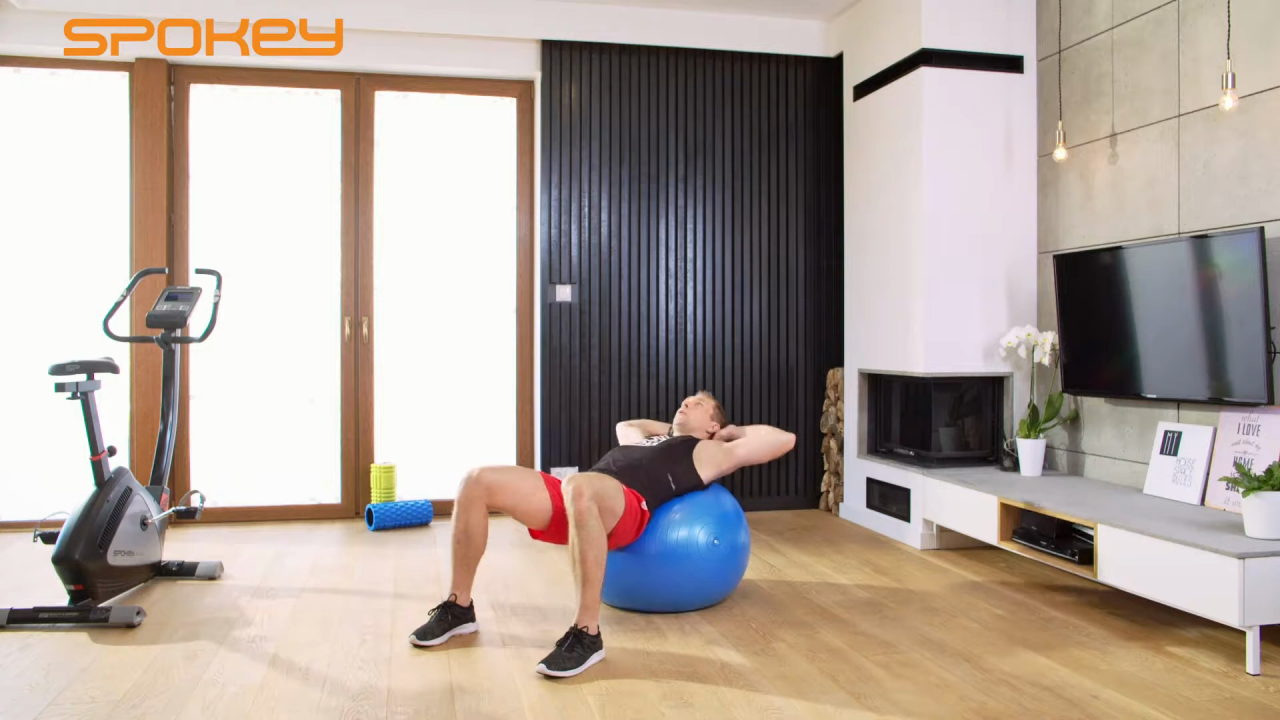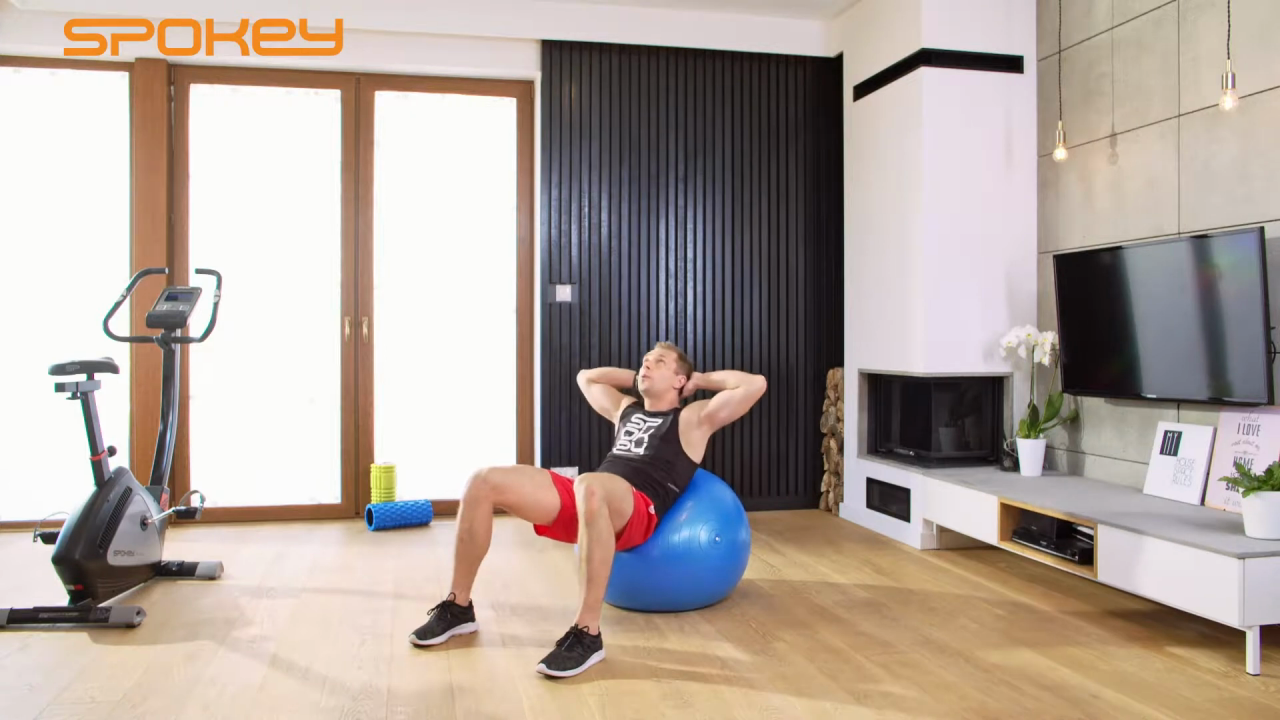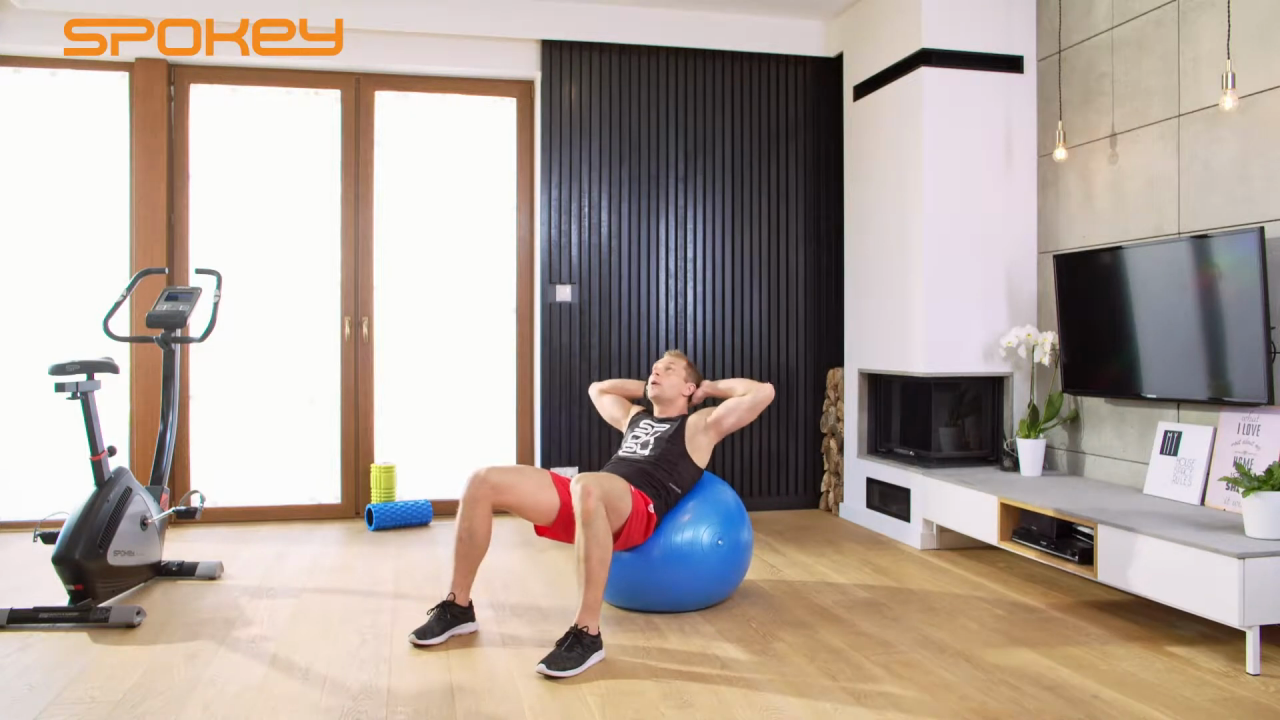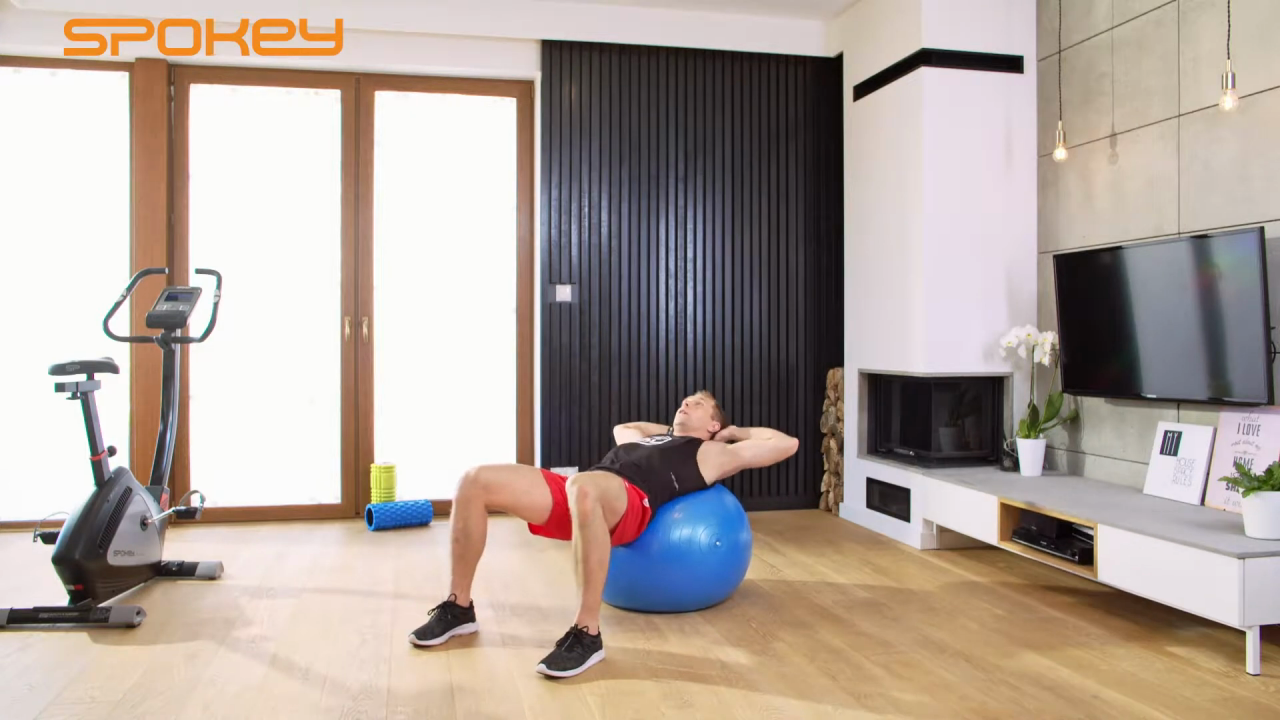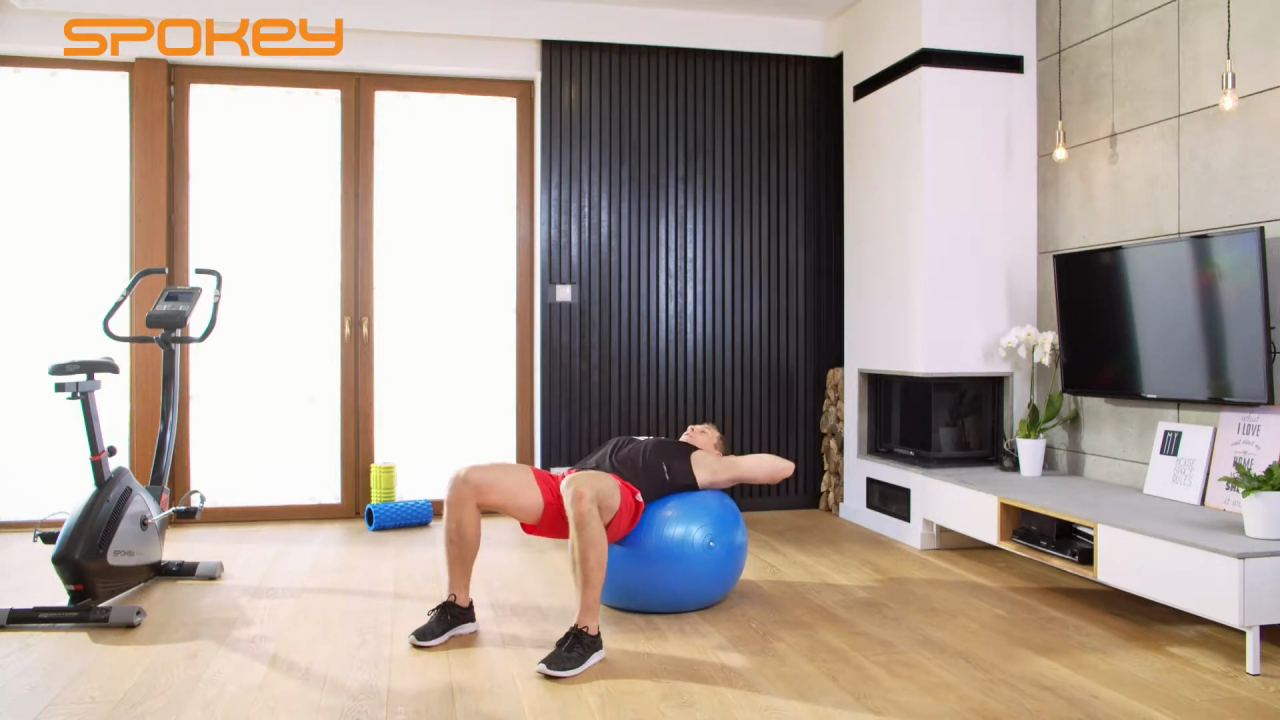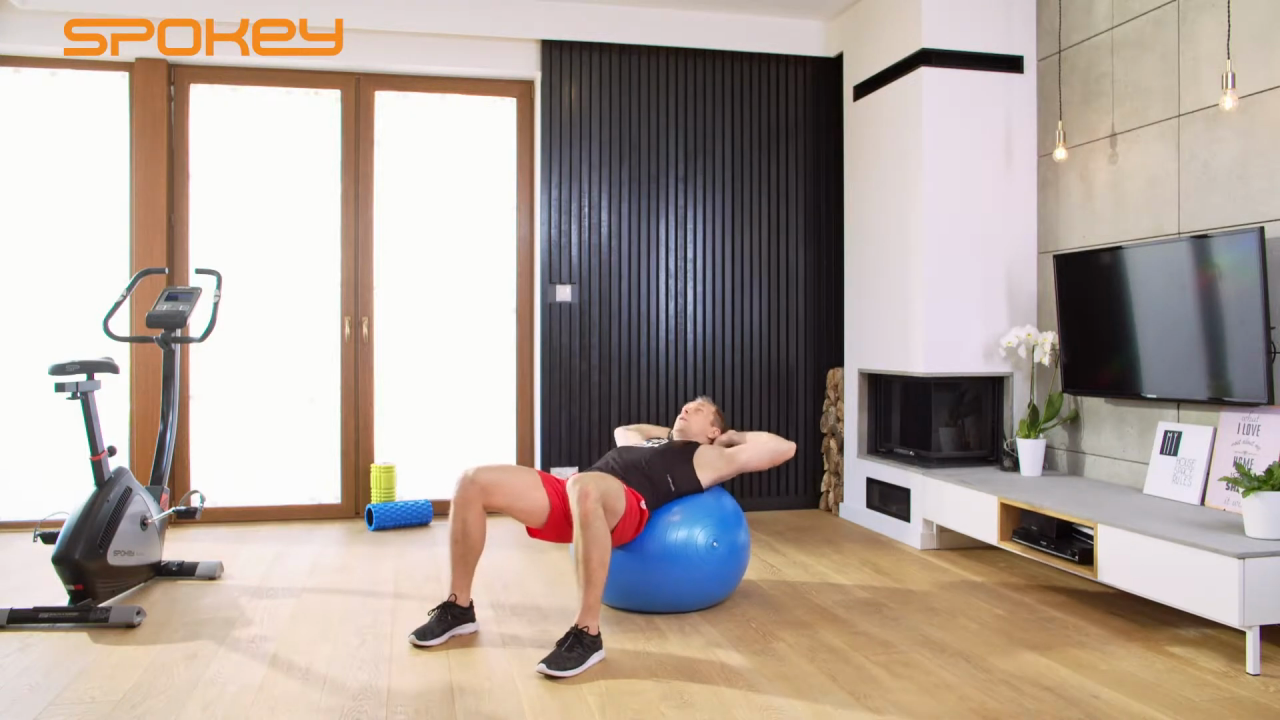
dt=0.5s
person 1, frame 1
left shoulder: (710, 451)
right shoulder: (652, 439)
left elbow: (785, 440)
right elbow: (624, 425)
left wrist: (731, 429)
right wrist: (672, 427)
left hip: (627, 506)
right hip: (578, 495)
left knee: (578, 488)
right knee: (478, 481)
left ankle: (587, 633)
right ankle: (458, 607)
person 1, frame 2
left shoulder: (692, 419)
right shoulder: (627, 410)
left elbow: (755, 385)
right elbow: (587, 378)
left wrist: (702, 380)
right wrist: (636, 379)
left hip: (636, 510)
right hip: (587, 498)
left knee: (590, 488)
right knee: (484, 482)
left ankle: (587, 634)
right ankle: (458, 607)
person 1, frame 3
left shoulder: (699, 426)
right shoulder: (636, 418)
left elbow: (763, 393)
right elbow: (598, 390)
left wrist: (711, 388)
right wrist: (647, 389)
left hip: (637, 510)
right hip: (585, 497)
left knee: (586, 490)
right knee: (483, 482)
left ankle: (587, 635)
right ankle: (458, 607)
person 1, frame 4
left shoulder: (712, 453)
right shoulder: (651, 440)
left elbow: (787, 444)
right elbow: (622, 427)
left wrist: (735, 431)
left hip: (629, 502)
right hip: (579, 492)
left knee: (583, 489)
right knee: (476, 481)
left ankle: (587, 634)
right ankle: (459, 607)
person 1, frame 5
left shoulder: (706, 465)
right shoulder: (661, 451)
left elbow: (784, 467)
left wrist: (734, 458)
left hip: (621, 495)
right hip: (569, 485)
left knee: (578, 492)
right knee: (465, 482)
left ankle: (587, 633)
right ankle: (458, 607)
person 1, frame 6
left shoulder: (708, 457)
right shoulder: (656, 445)
left elbow: (785, 448)
right elbow: (622, 431)
left wrist: (733, 435)
left hip: (624, 502)
right hip: (571, 493)
left knee: (585, 489)
right knee: (474, 482)
left ankle: (587, 633)
right ankle: (459, 607)
